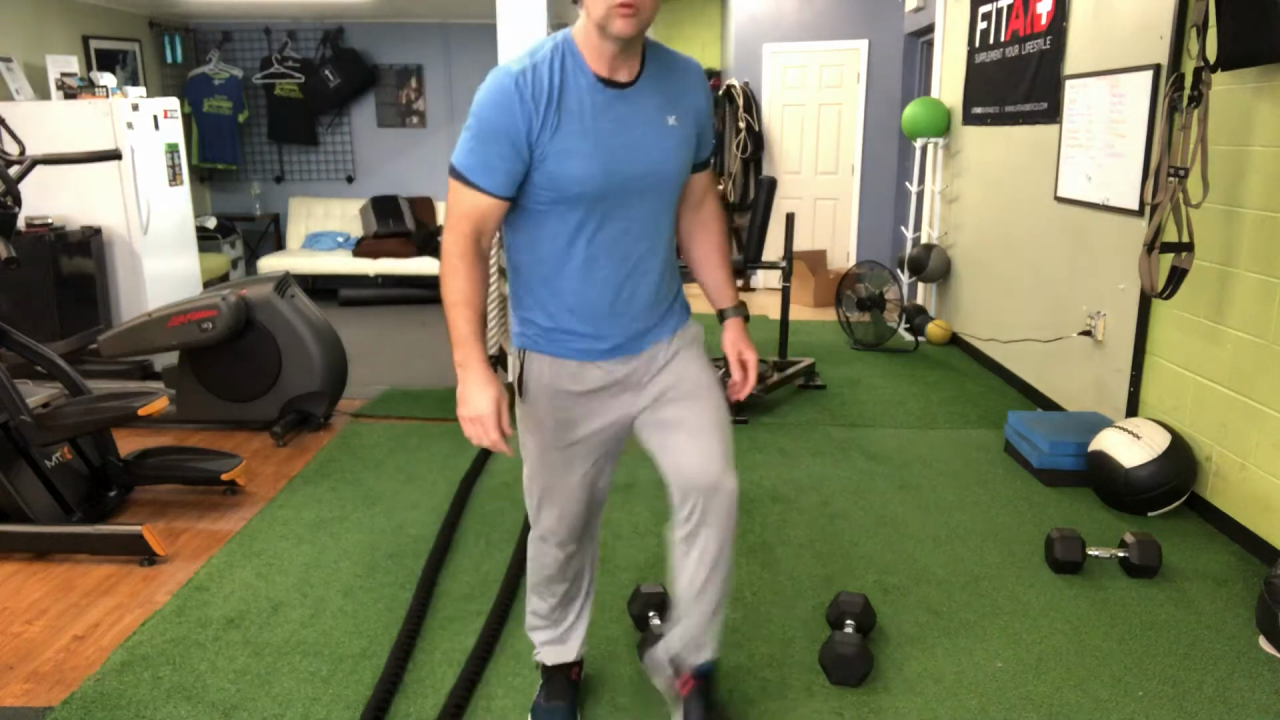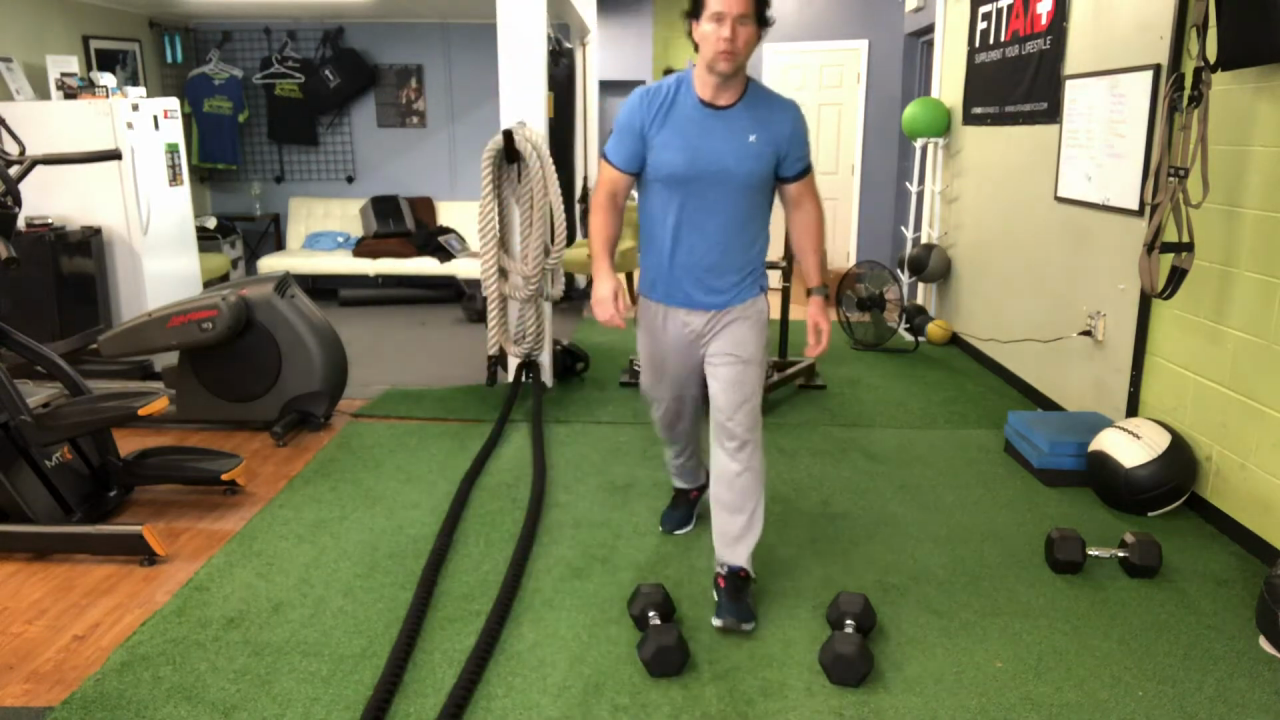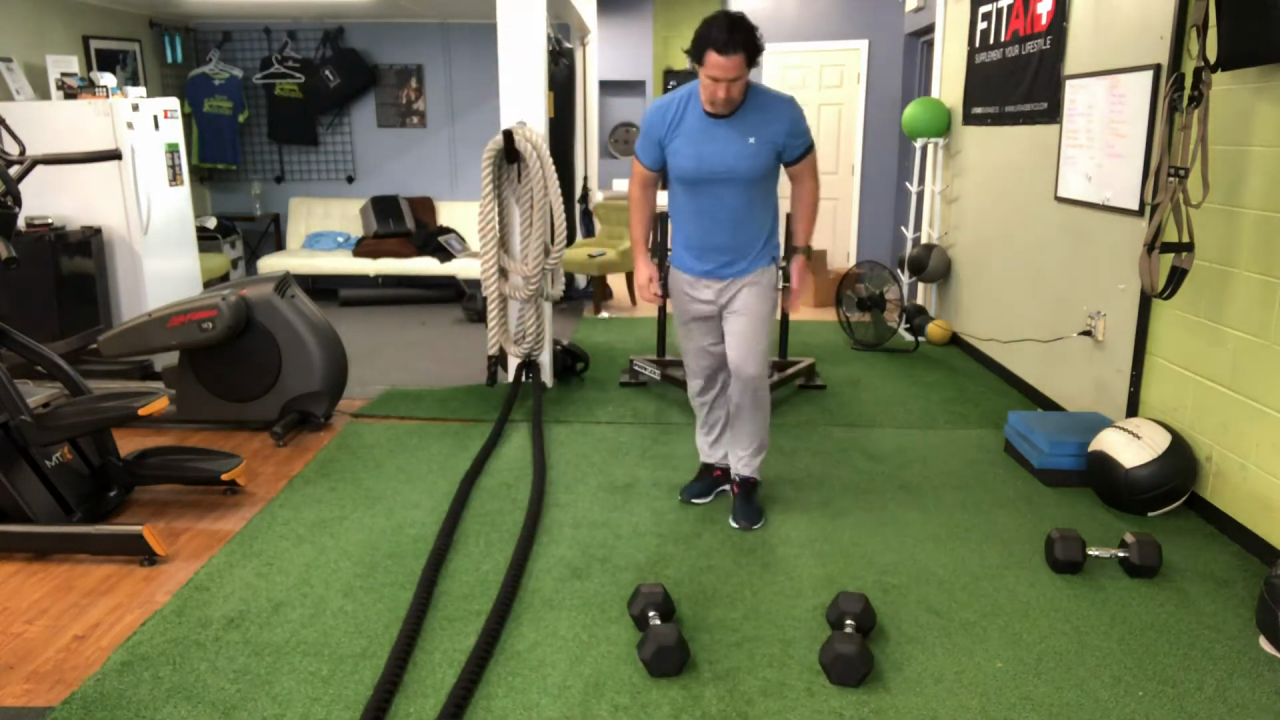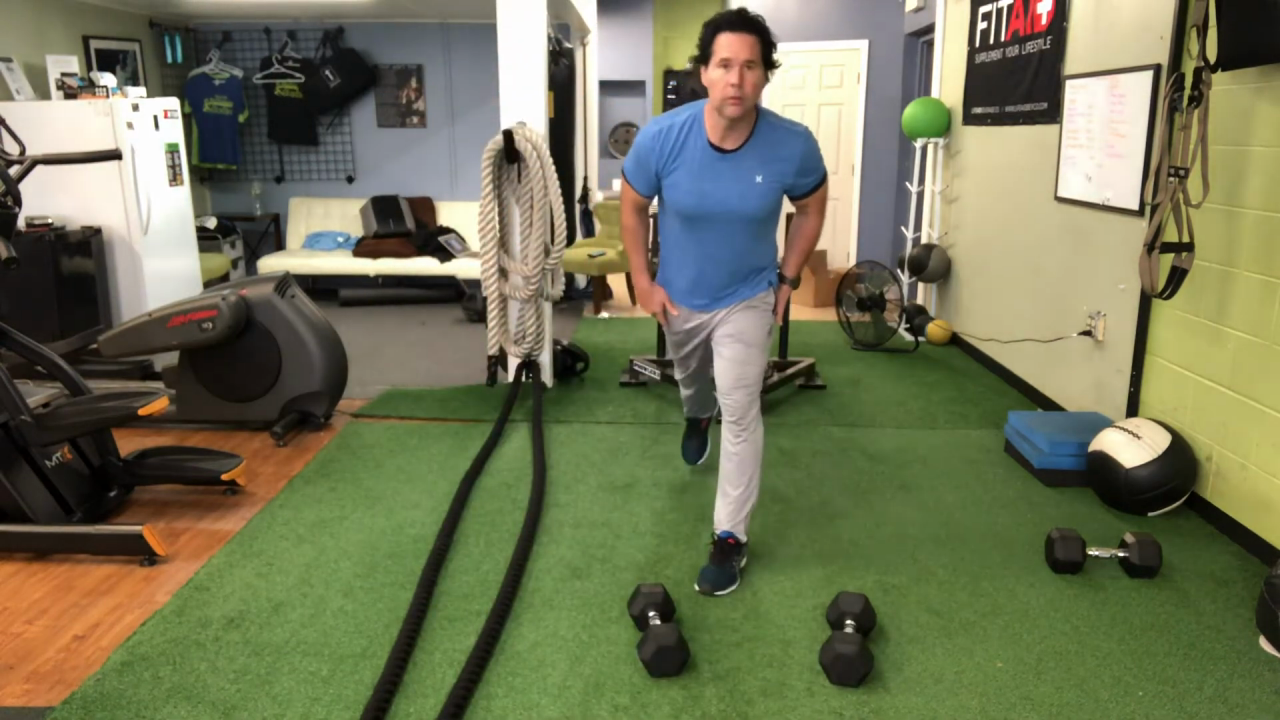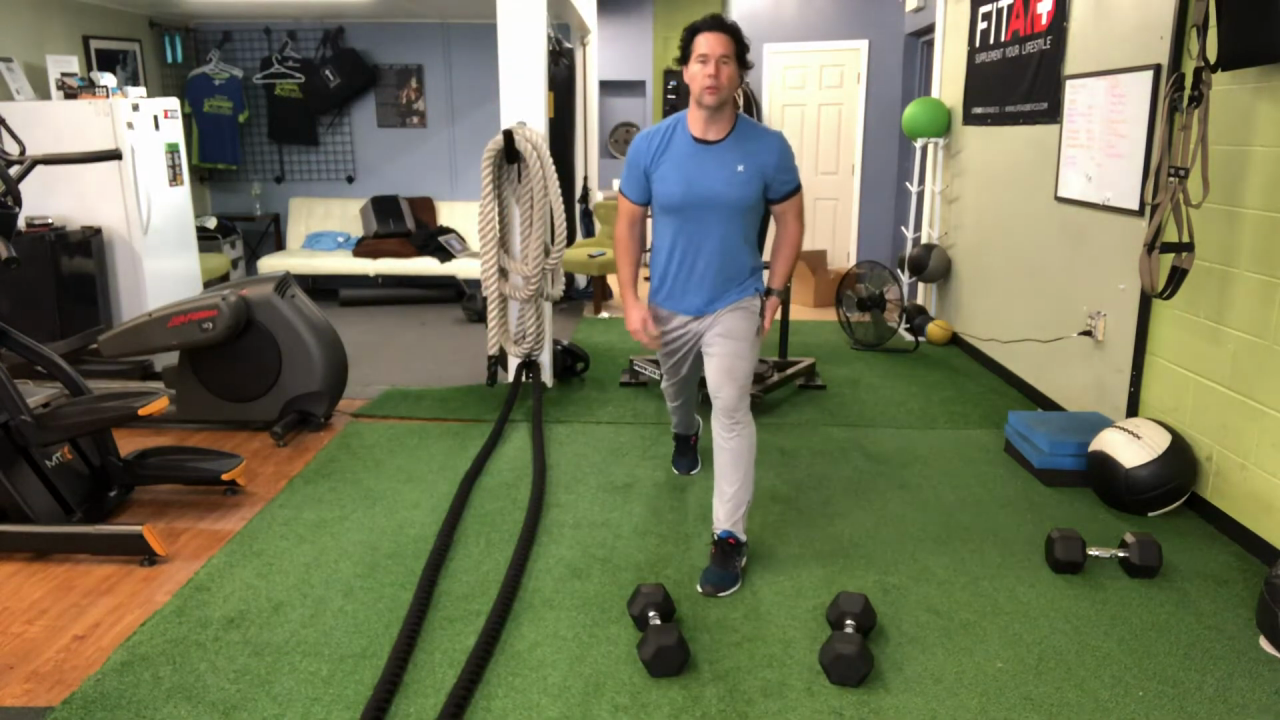
dt=1s
person 1, frame 1
left shoulder: (687, 86)
right shoulder: (518, 93)
right elbow: (465, 237)
left wrist: (731, 315)
right wrist: (473, 370)
left hip: (667, 344)
right hip: (561, 364)
left knee: (710, 486)
right knee: (561, 527)
left ankle: (687, 662)
right ankle: (558, 661)
person 1, frame 2
left shoulder: (781, 118)
right shoulder: (646, 108)
left elbow: (801, 204)
right elbow: (609, 194)
left wrist: (815, 292)
right wrist: (603, 269)
left hip: (738, 308)
right hip: (662, 304)
left knee: (736, 432)
right knee: (673, 417)
left ankle: (734, 567)
right ankle: (689, 483)
person 1, frame 3
left shoulder: (781, 114)
right shoulder: (664, 115)
left elbow: (804, 179)
right elbow: (643, 185)
left wrist: (801, 252)
right wrist: (641, 257)
left hip: (752, 273)
right hip: (689, 275)
left knee: (748, 374)
right knee: (703, 377)
left ankle: (746, 475)
right ankle: (714, 463)
person 1, frame 4
left shoulder: (793, 146)
right shoulder: (660, 138)
left elbow: (811, 210)
right elbow: (632, 209)
left wrist: (787, 279)
right wrist: (643, 281)
left hip: (748, 298)
right hip: (679, 297)
left knee: (739, 411)
right knee: (690, 379)
left ankle: (730, 537)
right ankle: (698, 415)
person 1, frame 5
left shoulder: (768, 148)
right shoulder: (650, 145)
left elbow: (789, 222)
right elbow: (629, 223)
left wrist: (774, 293)
right wrist: (630, 300)
left hip: (735, 303)
right hip: (668, 305)
left knee: (731, 408)
right knee: (677, 389)
left ankle: (730, 538)
right ankle: (685, 435)
